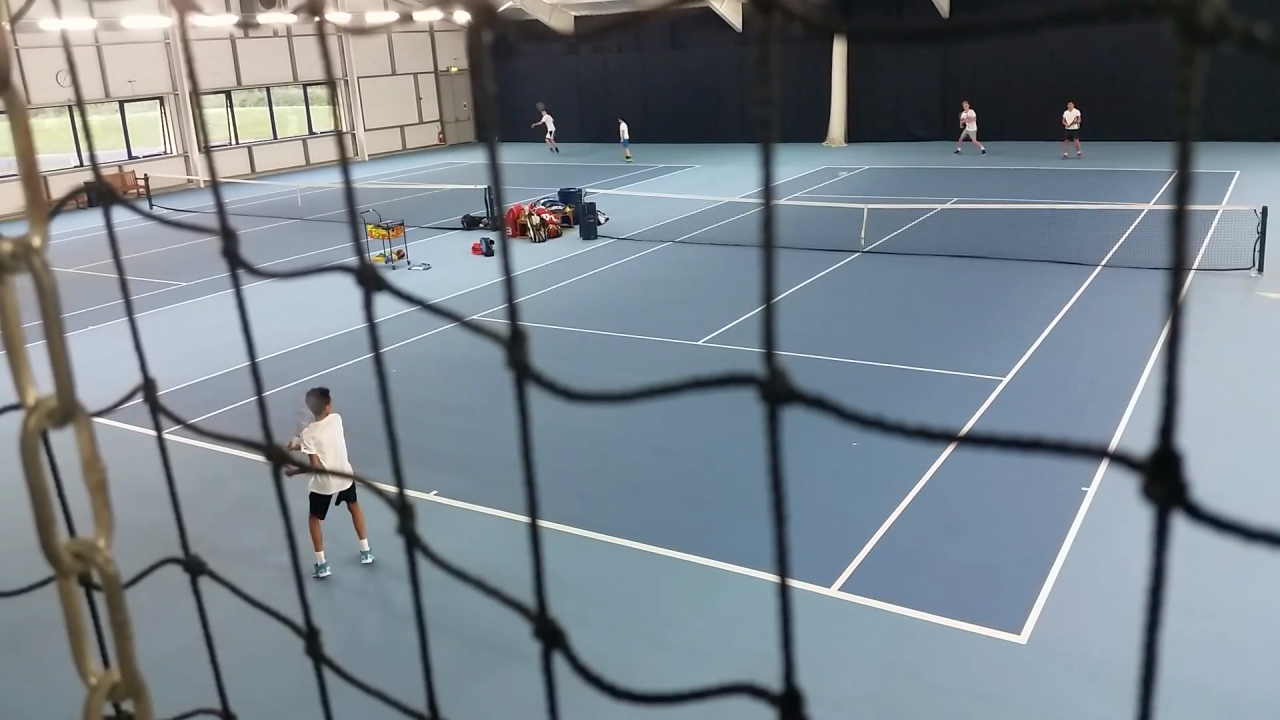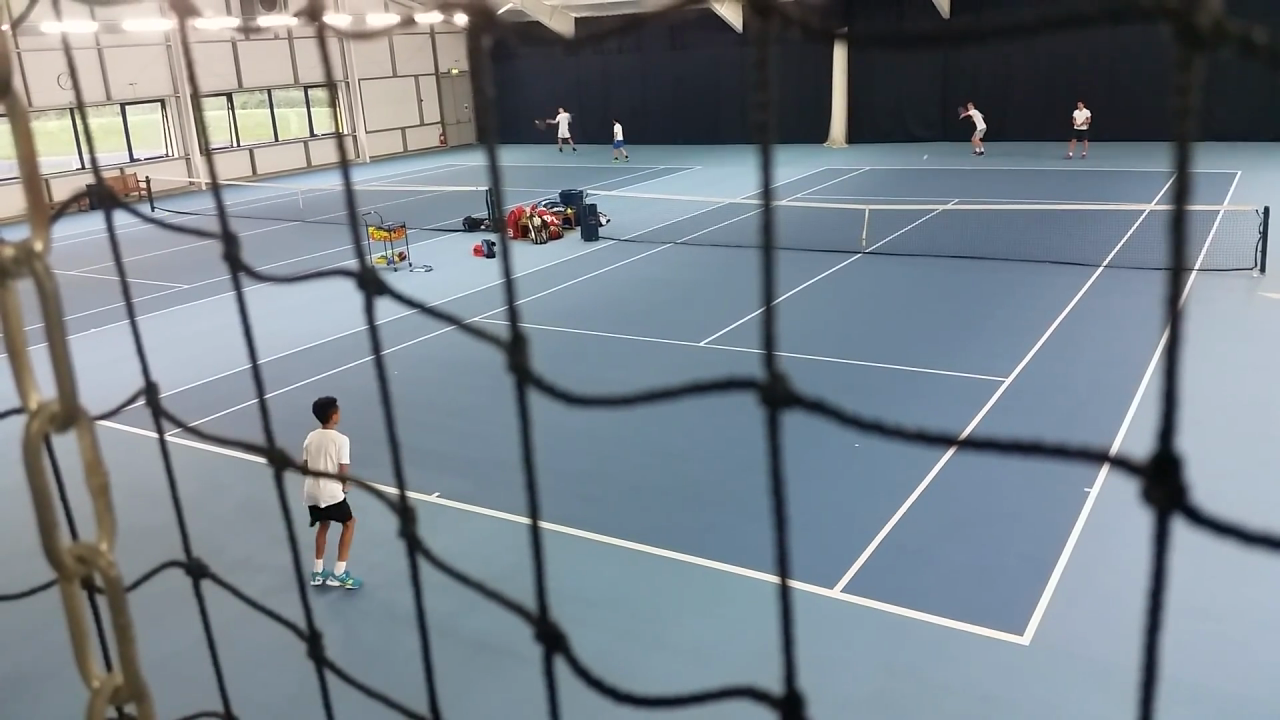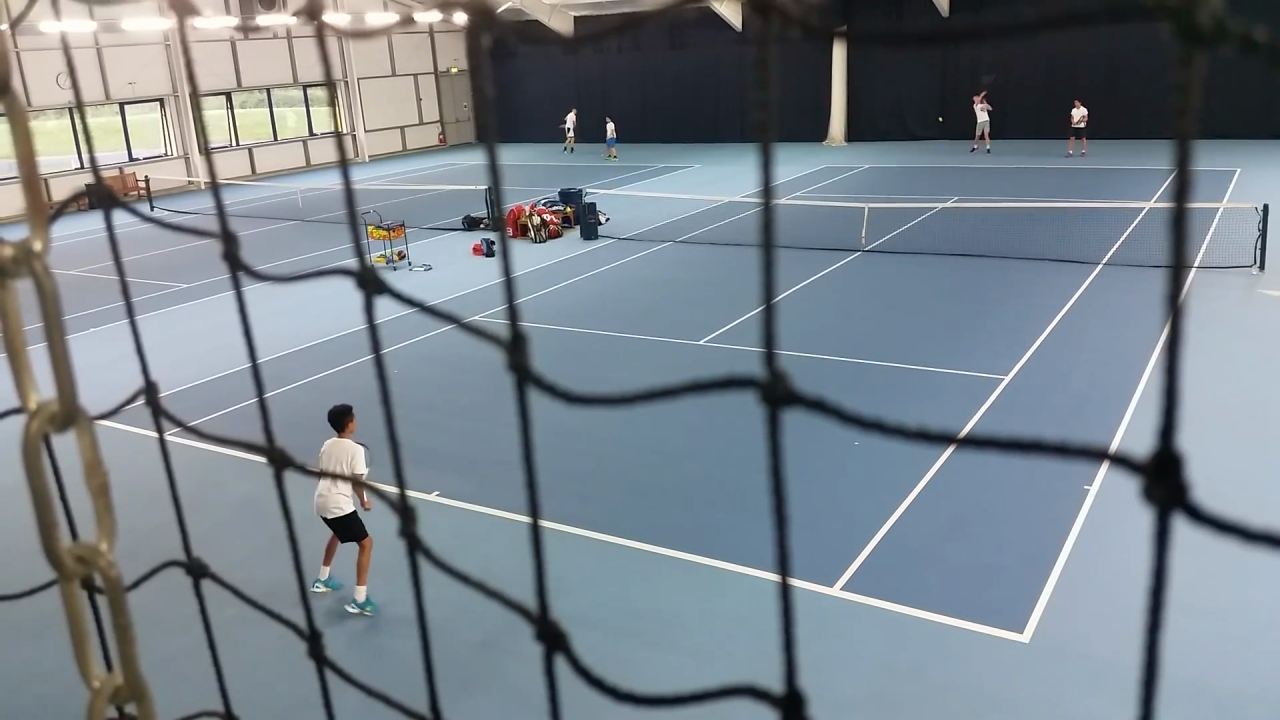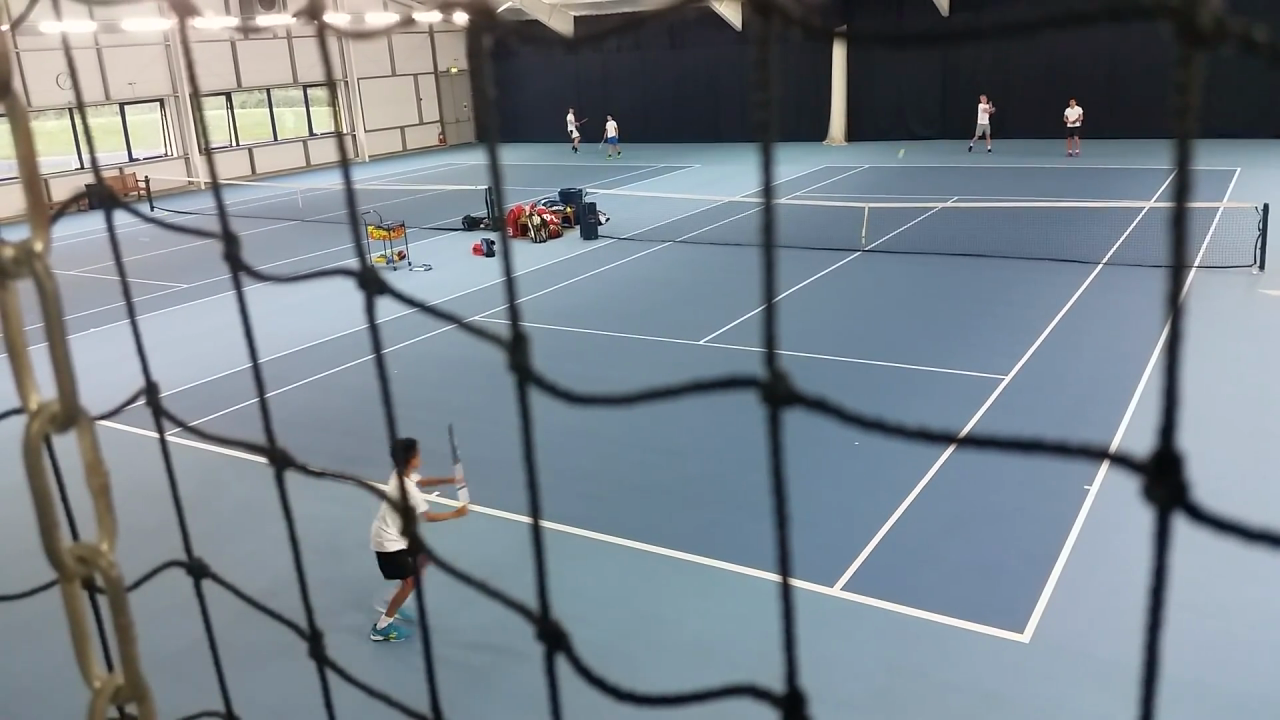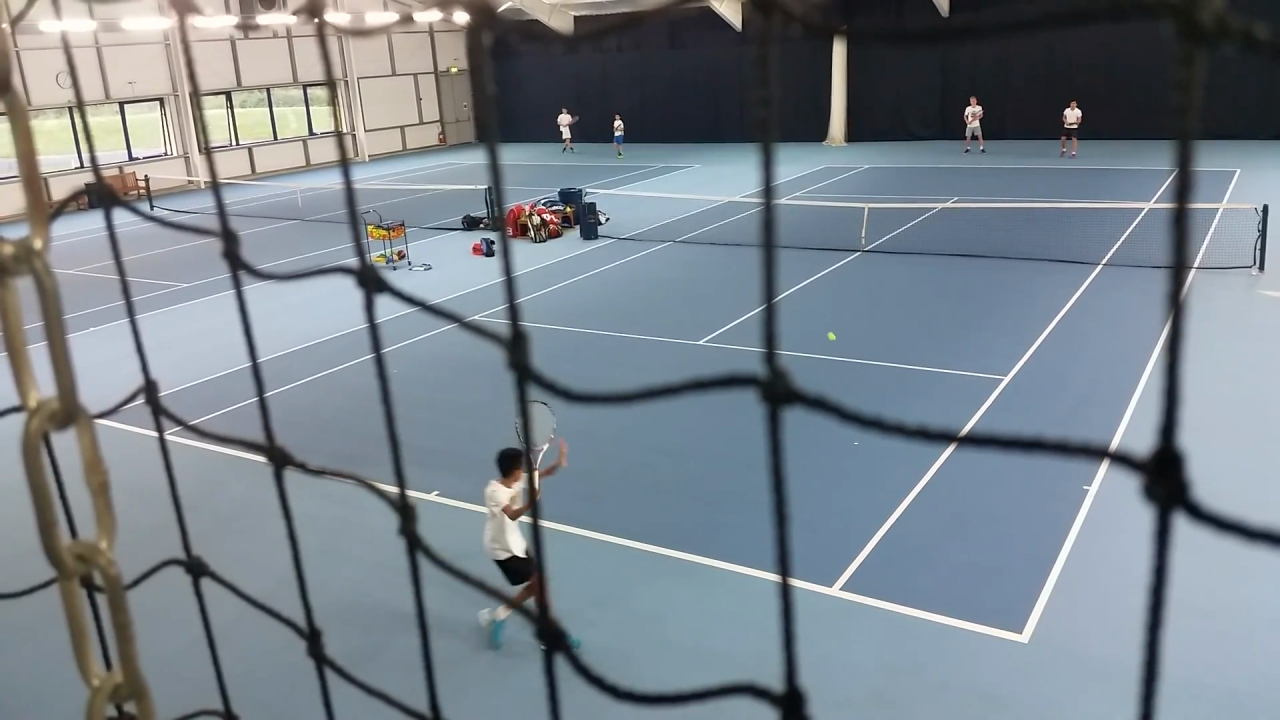
dt=0.5s
person 1, frame 1
left shoulder: (308, 433)
right shoulder: (336, 419)
left elbow: (315, 466)
left wrist: (294, 471)
right wrist: (299, 445)
left hip: (323, 483)
right hip: (345, 476)
left knee: (314, 519)
right knee: (354, 506)
left ankle: (321, 564)
right ankle: (365, 551)
person 1, frame 2
left shoulder: (311, 437)
right shoulder: (342, 440)
left elbow: (306, 467)
right elbow: (343, 471)
right wrist: (343, 488)
left hip: (311, 492)
right hip: (332, 493)
left knee: (323, 525)
right knee: (349, 524)
left ankle: (318, 572)
right ankle: (339, 573)
person 1, frame 3
left shoulder: (327, 445)
right shoulder: (355, 449)
right elbow: (357, 483)
right wrist: (364, 502)
left hip: (322, 501)
right hip: (340, 505)
left knee: (338, 534)
right knee: (365, 543)
left ankle: (323, 579)
right ankle: (359, 599)
person 1, frame 4
left shoulder: (398, 475)
right shoulder: (407, 489)
left elbow: (422, 482)
right elbow: (428, 517)
left wrist: (448, 480)
right wrist: (454, 514)
left hip: (393, 535)
right hip: (387, 541)
left knee: (421, 561)
right knee: (410, 581)
left ankle: (392, 608)
right ankle: (381, 627)
person 1, frame 5
left shoulder: (516, 482)
right shoulder: (494, 491)
left elbow: (541, 475)
right elbow: (512, 515)
left wrist: (559, 463)
right wrist: (529, 504)
left hip: (515, 544)
right hip: (504, 550)
left knee: (536, 584)
right knee: (539, 582)
left ankle: (497, 616)
